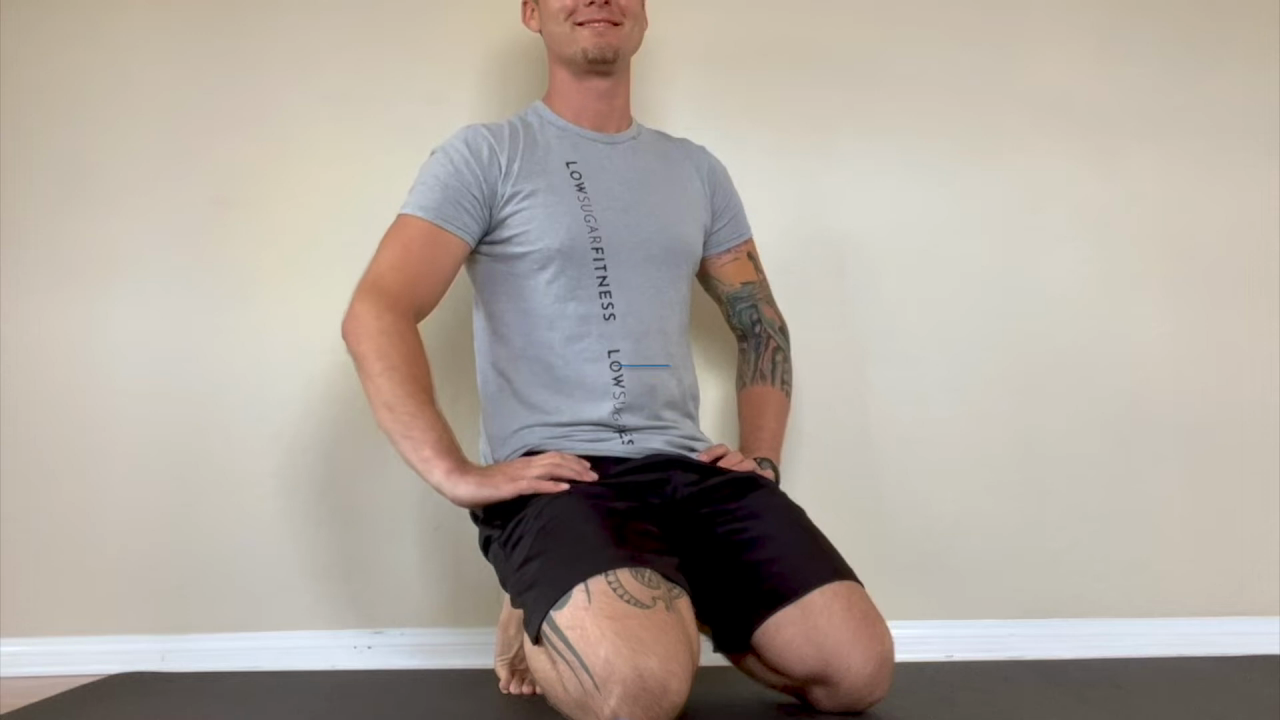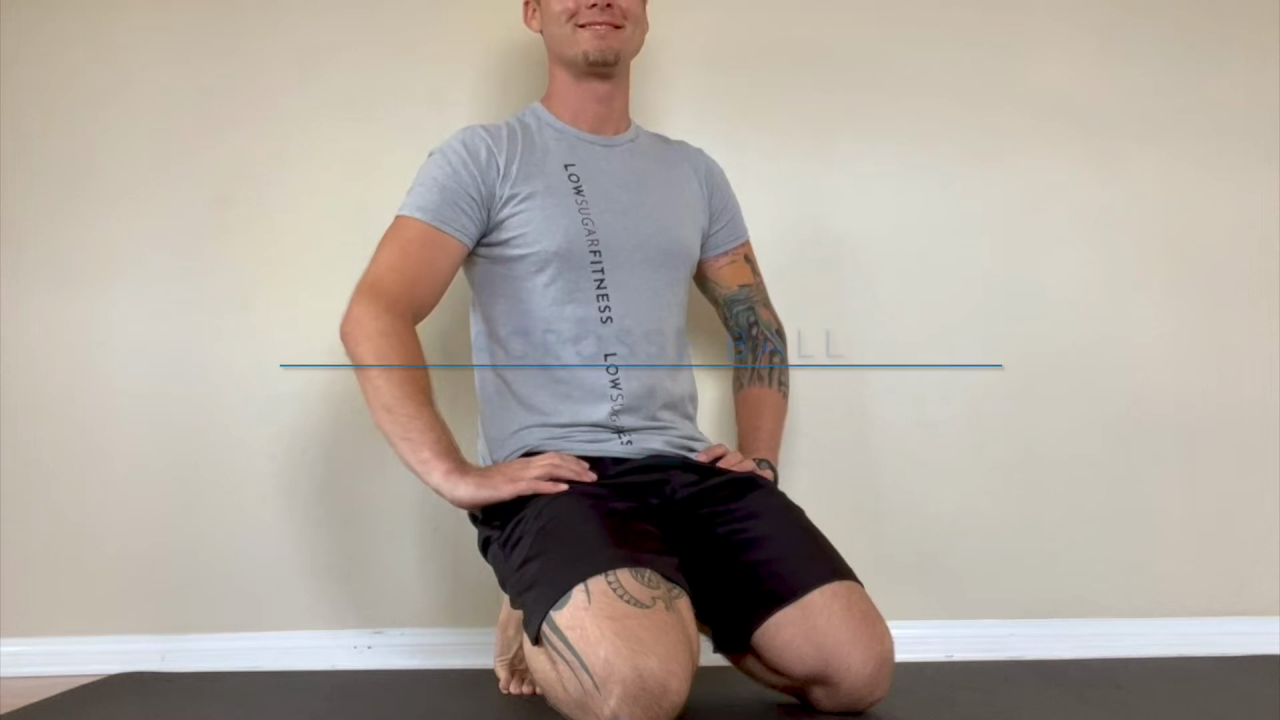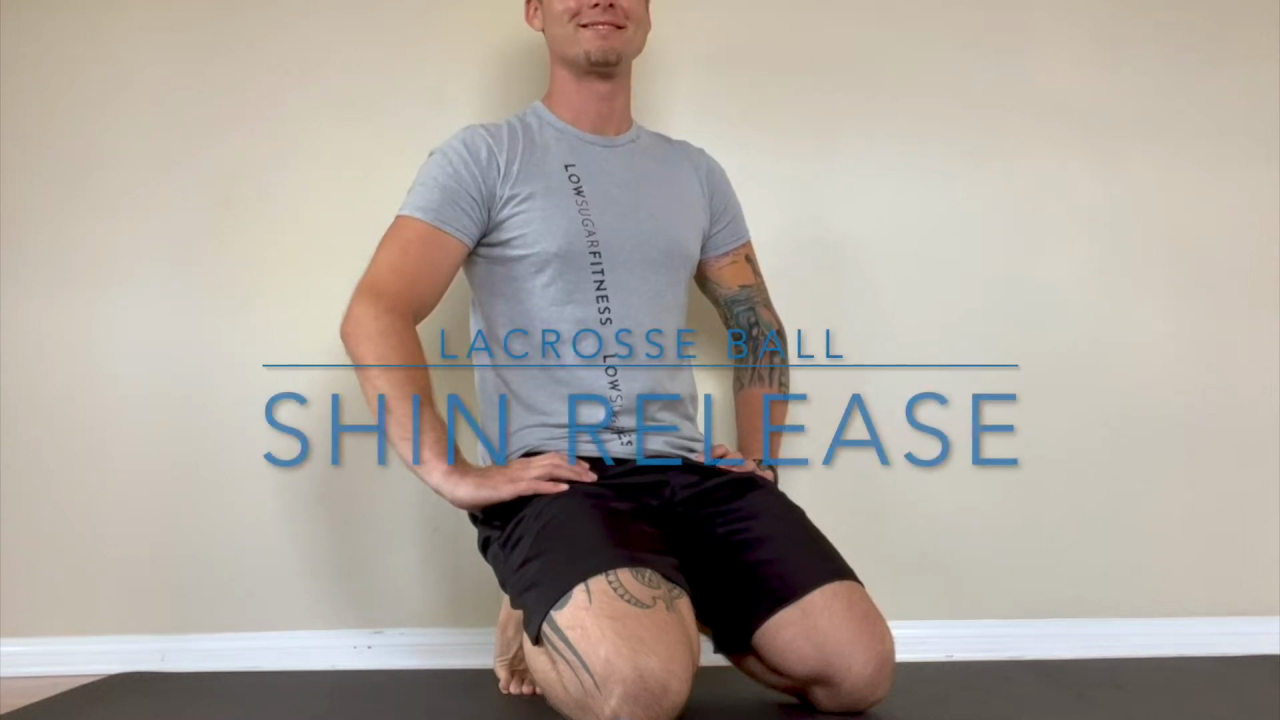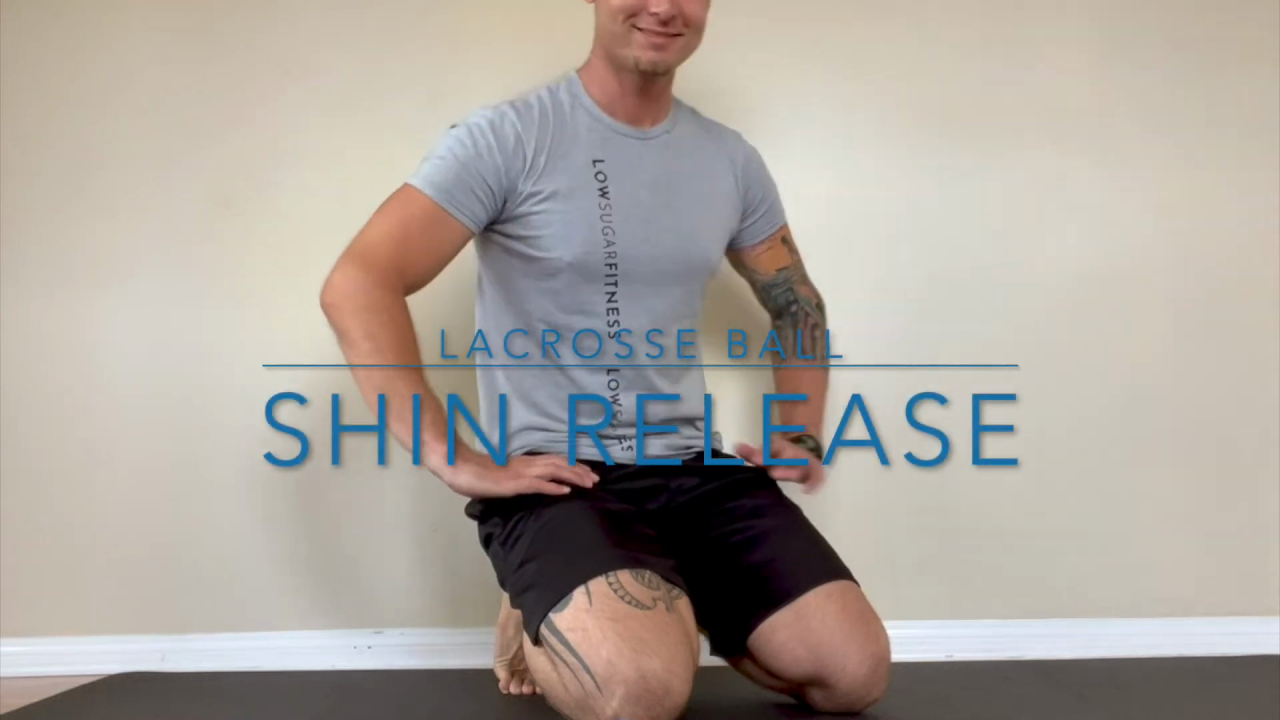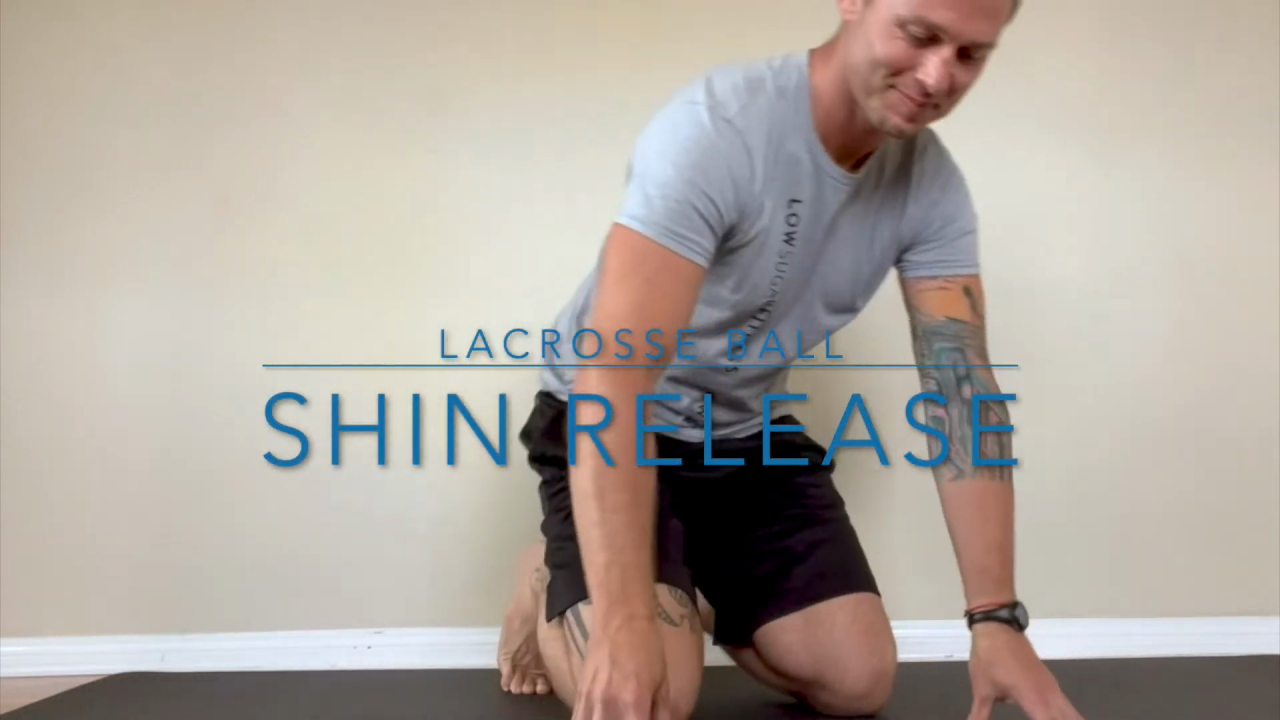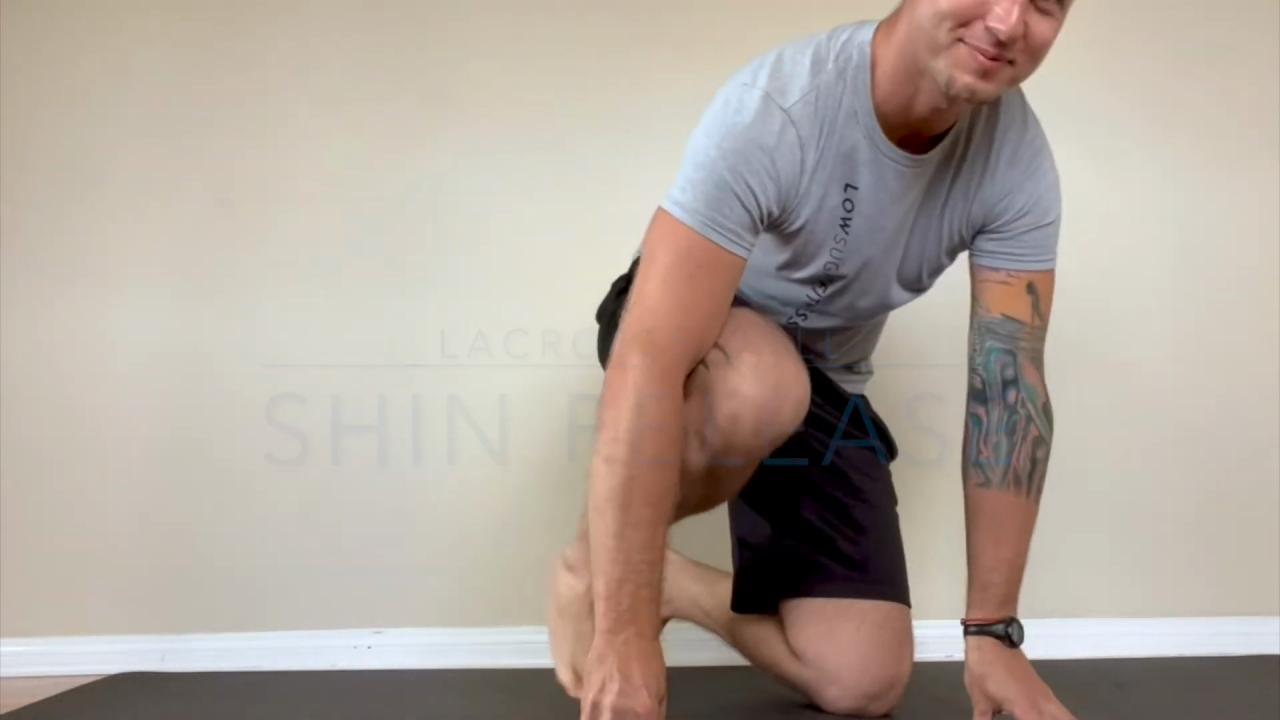
dt=0.7s
person 1, frame 1
left shoulder: (696, 170)
right shoulder: (486, 155)
left elbow: (760, 325)
right elbow: (376, 316)
left wrist: (761, 458)
right wrist: (456, 473)
left hip: (690, 468)
right hip: (555, 475)
left ankle: (665, 603)
right ankle: (546, 618)
person 1, frame 2
left shoulder: (693, 172)
right shoulder: (483, 157)
left elbow: (758, 328)
right elbow: (374, 318)
left wrist: (760, 458)
right wrist: (455, 474)
left hip: (688, 468)
right hip: (553, 475)
left ankle: (669, 604)
right ankle: (542, 619)
person 1, frame 3
left shoulder: (695, 172)
right shoulder: (484, 156)
left elbow: (758, 328)
right elbow: (374, 317)
left wrist: (757, 460)
right wrist: (452, 474)
left hip: (690, 469)
right hip: (554, 476)
left ankle: (666, 602)
right ankle: (543, 619)
person 1, frame 4
left shoulder: (731, 159)
right shoulder: (507, 137)
left elbow: (796, 306)
right elbow: (357, 285)
left wrist: (806, 440)
right wrist: (453, 455)
left hip: (695, 468)
right hip: (554, 473)
left ankle: (666, 604)
right ankle: (545, 618)
person 1, frame 5
left shoulder: (934, 187)
right shoulder: (712, 131)
left elbow: (961, 389)
right elbow: (616, 371)
left wrist: (997, 620)
right wrist: (623, 617)
left hip: (754, 440)
right hip: (614, 432)
left ankle: (685, 596)
right ankle: (551, 591)
person 1, frame 6
left shoulder: (1020, 162)
right shoulder: (776, 109)
left elbow: (1010, 388)
right elbow: (648, 365)
left wrist: (991, 630)
right wrist: (624, 632)
left hip: (826, 387)
right knee: (763, 385)
left ankle: (675, 585)
right ankle: (587, 566)
